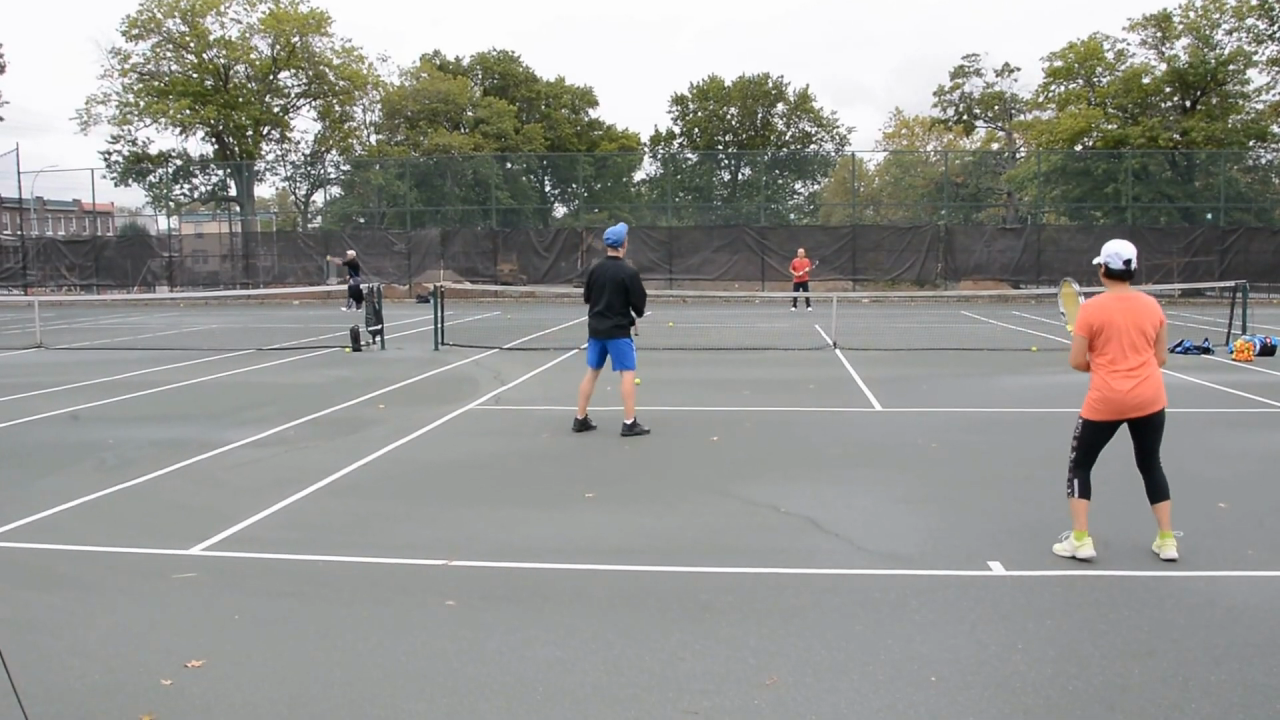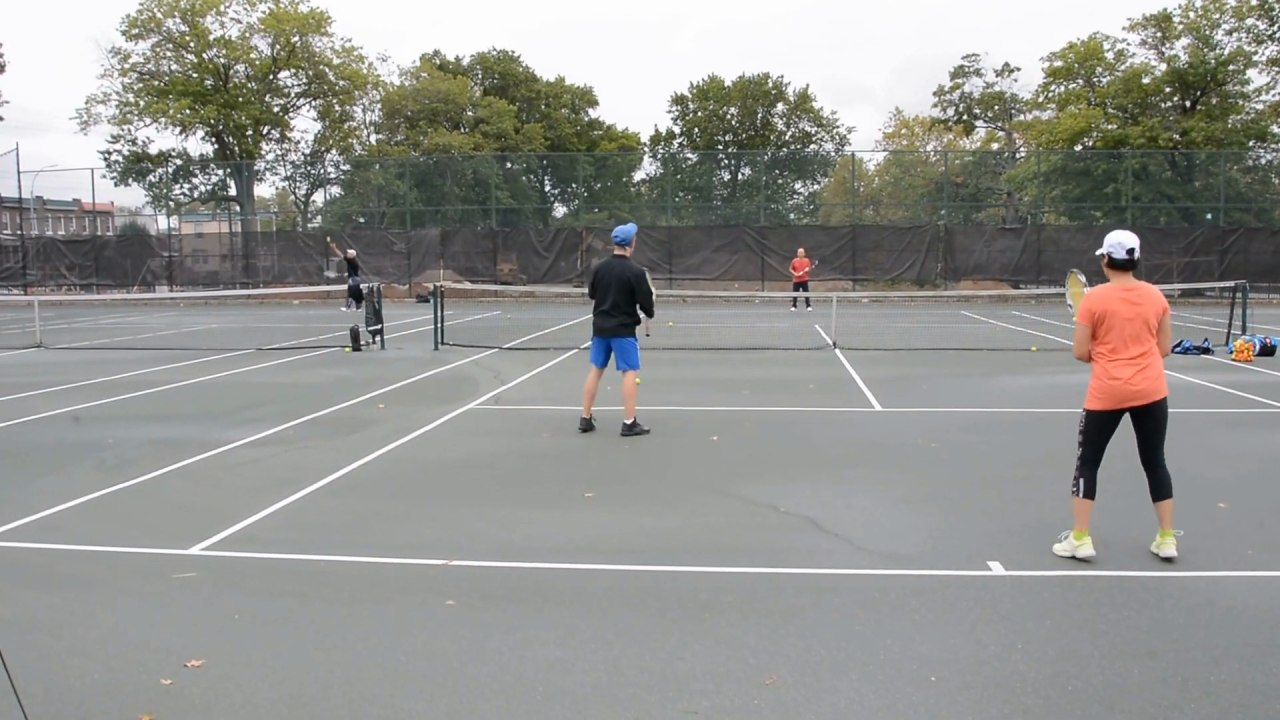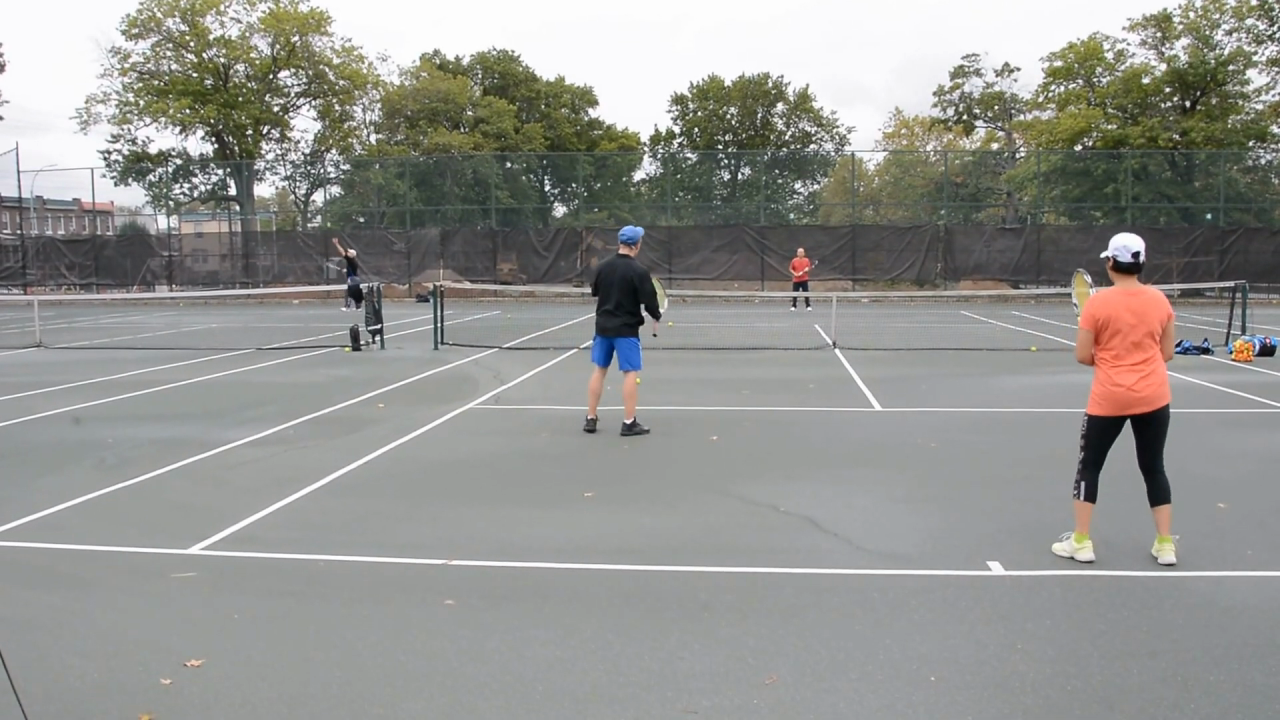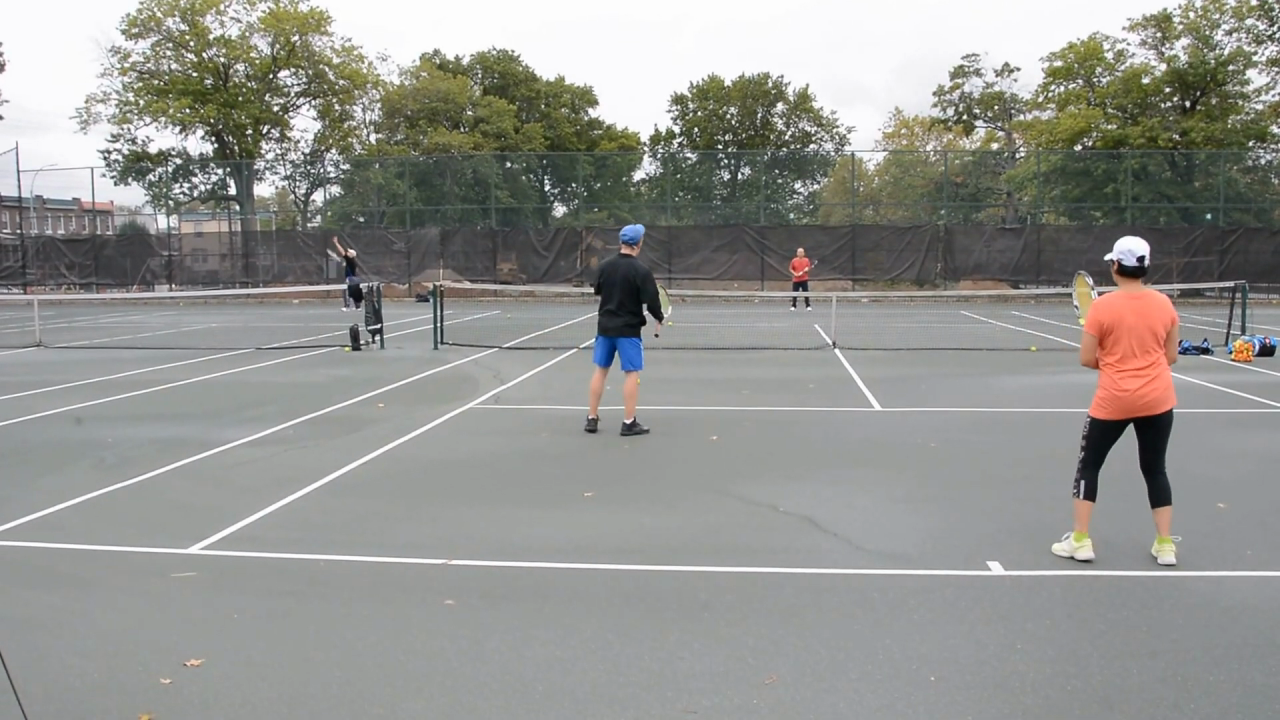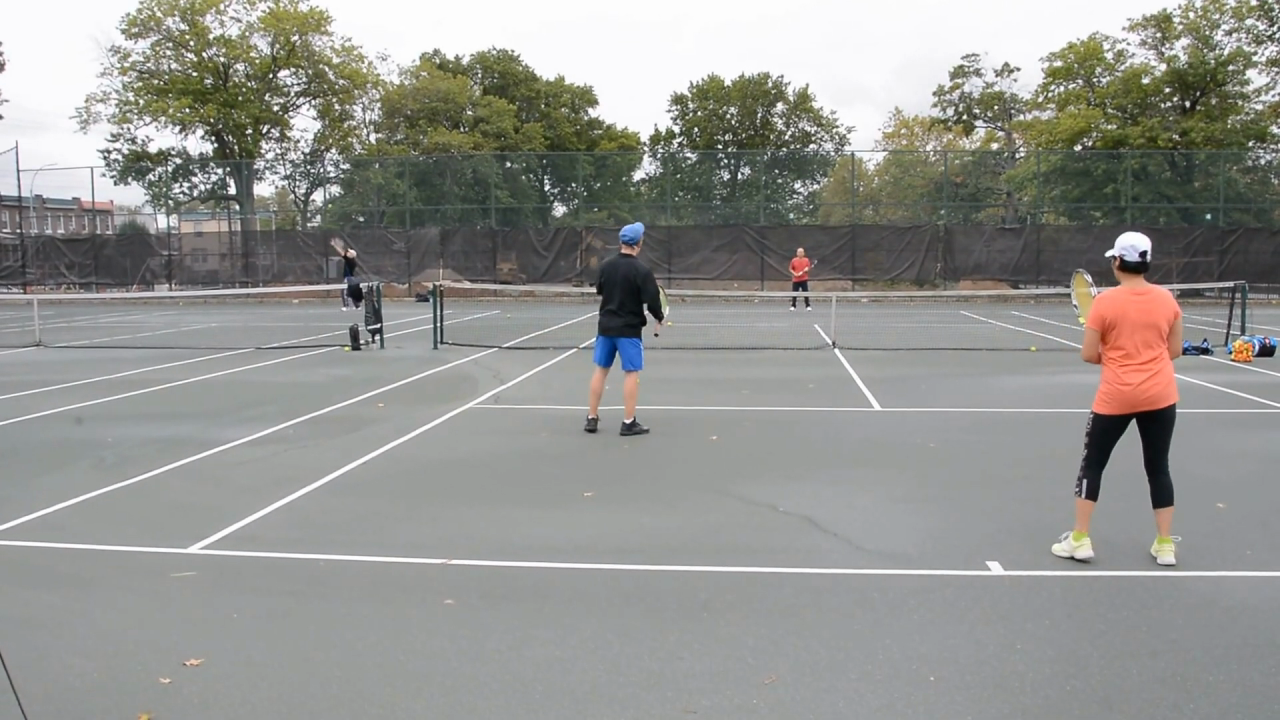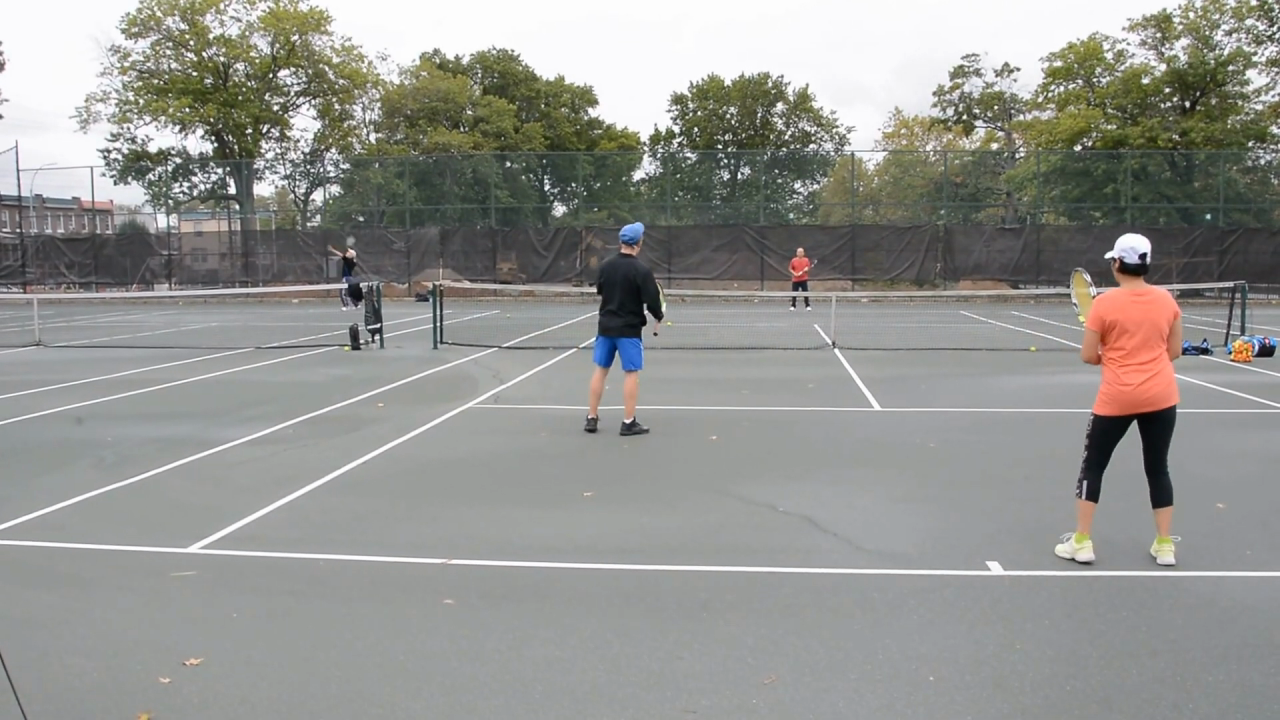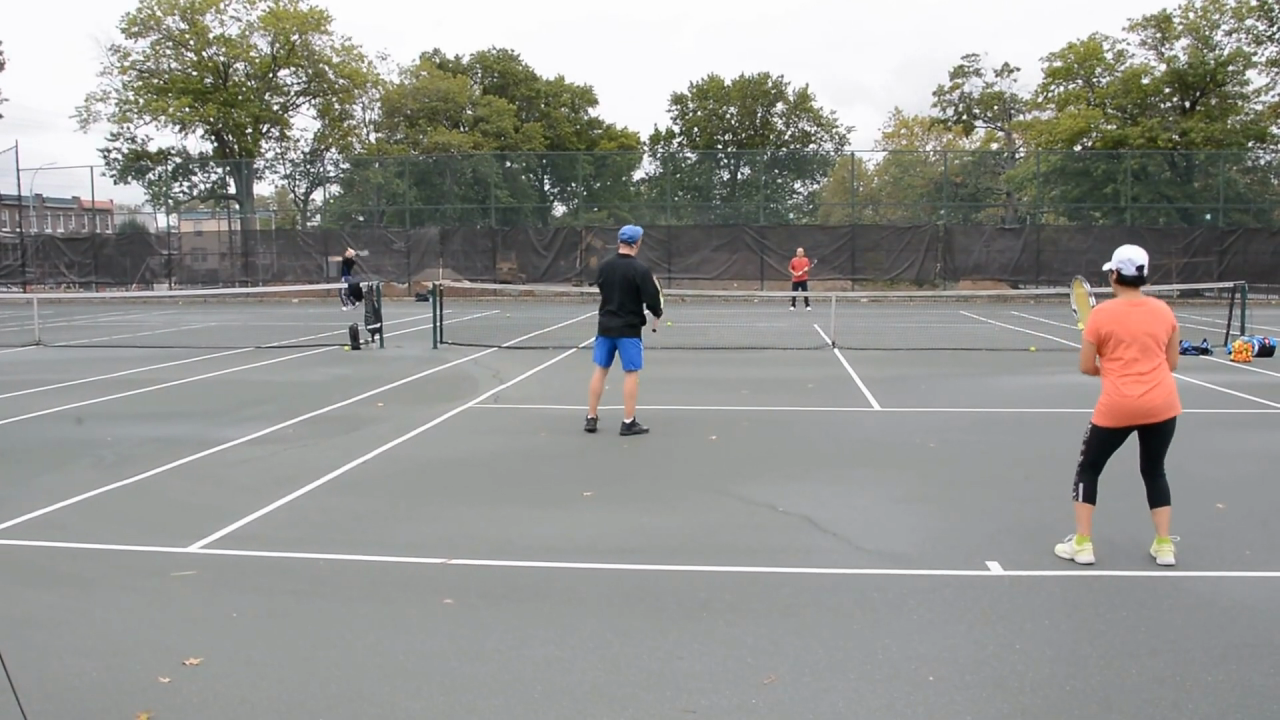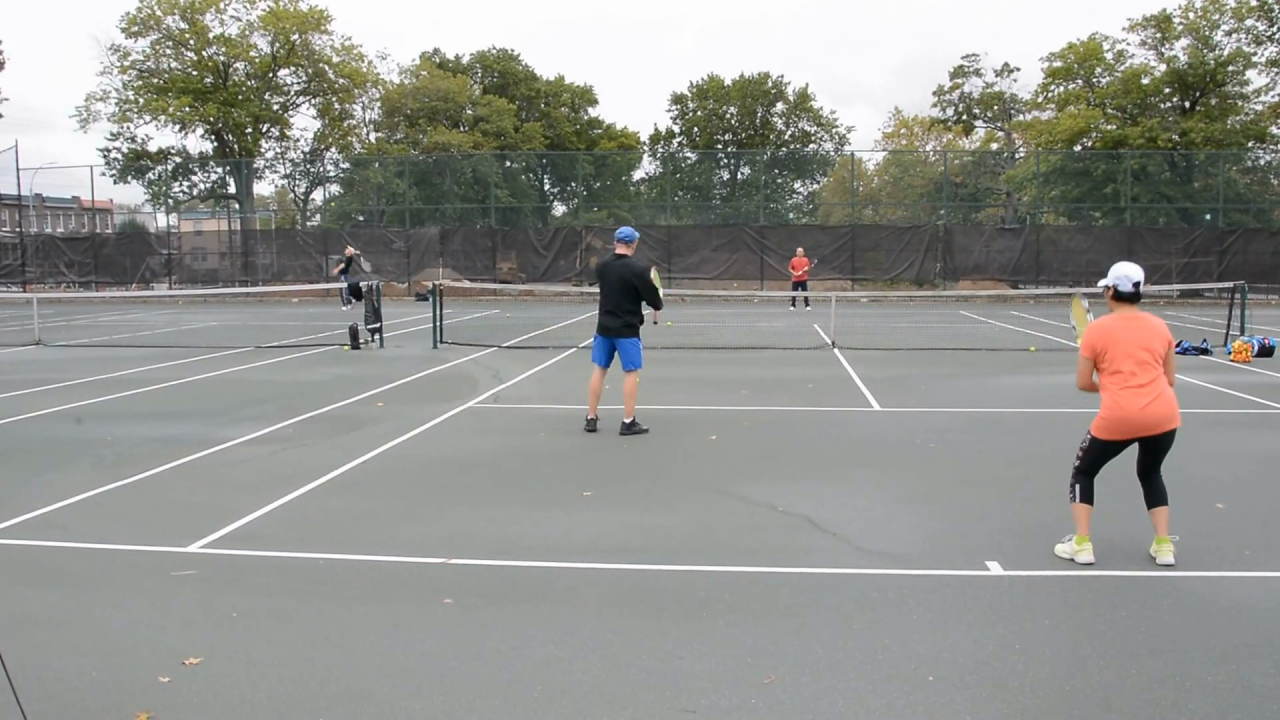
dt=0.1s
person 1, frame 1
left shoulder: (1091, 308)
right shoulder: (1152, 306)
left elbow: (1077, 362)
right elbow: (1160, 358)
left hip: (1105, 402)
right hip: (1149, 400)
left knee: (1079, 466)
right knee: (1151, 467)
left ankle: (1081, 540)
right ankle: (1167, 541)
person 1, frame 2
left shoulder: (1093, 298)
right shoulder: (1155, 296)
left elbow: (1080, 352)
right elbow: (1164, 348)
left hip: (1107, 395)
right hip: (1151, 392)
left knee: (1087, 463)
right knee: (1155, 463)
left ankle: (1080, 539)
right ankle: (1167, 539)
person 1, frame 3
left shoulder: (1097, 302)
right shoulder: (1160, 300)
left elbow: (1082, 356)
right elbow: (1167, 352)
left hip: (1109, 400)
right hip: (1153, 398)
left knee: (1089, 467)
right knee: (1154, 468)
left ankle: (1081, 542)
right ankle: (1166, 544)
person 1, frame 4
left shoulder: (1102, 306)
right shoulder: (1164, 305)
left elbow: (1087, 359)
right elbow: (1171, 356)
left hip: (1113, 403)
right hip: (1158, 401)
left knee: (1088, 466)
right knee: (1155, 469)
left ankle: (1080, 541)
right ankle: (1165, 544)
person 1, frame 5
left shoulder: (1104, 301)
right shoulder: (1167, 299)
left elbow: (1088, 354)
right elbow: (1174, 351)
left hip: (1116, 398)
right hip: (1160, 396)
left knee: (1092, 464)
right knee: (1158, 468)
left ankle: (1079, 540)
right ankle: (1165, 545)
person 1, frame 6
left shoulder: (1104, 303)
right shoulder: (1166, 300)
left elbow: (1088, 356)
right elbow: (1174, 352)
left hip: (1117, 399)
right hip: (1160, 397)
left knee: (1093, 466)
right knee: (1157, 469)
left ankle: (1081, 542)
right ankle: (1164, 545)
person 1, frame 7
left shoulder: (1101, 314)
right shoulder: (1164, 311)
left elbow: (1086, 366)
right elbow: (1172, 363)
left hip: (1117, 409)
right hip: (1161, 406)
left knee: (1087, 469)
right knee: (1154, 472)
left ankle: (1082, 543)
right ankle: (1164, 545)
person 1, frame 8
left shoulder: (1097, 329)
right shoulder: (1159, 326)
left elbow: (1083, 383)
right elbow: (1170, 379)
left hip: (1118, 421)
right hip: (1164, 417)
left knee: (1083, 471)
right knee: (1150, 474)
left ankle: (1081, 544)
right ankle: (1163, 546)
person 2, frame 1
left shoulder: (595, 270)
right shoulder: (629, 272)
left elbow: (587, 297)
right elbow: (639, 302)
right wrist: (637, 314)
left hip: (596, 329)
right hip: (618, 331)
left knee: (592, 372)
right knee: (627, 373)
left ankle: (580, 418)
right ankle: (629, 423)
person 2, frame 2
left shoulder: (600, 268)
right shoulder: (635, 271)
left elbow: (591, 293)
right elbow: (645, 300)
right wrist: (649, 314)
left hip: (600, 327)
right hip: (623, 329)
left knee: (595, 371)
right knee: (629, 373)
left ankle: (586, 418)
right ankle: (629, 423)
person 2, frame 3
left shoulder: (604, 266)
right shoulder: (639, 271)
left elbow: (595, 291)
right elbow: (649, 300)
right wrist: (656, 316)
left hip: (603, 326)
right hip: (626, 329)
left knee: (599, 370)
right knee: (630, 373)
left ankle: (591, 418)
right ankle: (629, 423)
person 2, frame 4
left shoulder: (606, 266)
right shoulder: (642, 271)
left elbow: (598, 290)
right elbow: (651, 300)
right wrist: (659, 318)
left hip: (605, 326)
right hip: (628, 329)
left knee: (600, 371)
right knee: (631, 374)
left ankle: (592, 419)
right ankle: (629, 423)
person 2, frame 5
left shoulder: (606, 266)
right shoulder: (642, 271)
right elbow: (652, 300)
right wrist: (659, 317)
left hip: (606, 326)
right hip: (629, 329)
left knee: (600, 371)
right knee: (631, 374)
left ankle: (592, 419)
right ankle: (629, 423)
person 2, frame 6
left shoulder: (606, 266)
right shoulder: (641, 270)
right elbow: (652, 300)
right wrist: (658, 316)
left hip: (606, 326)
right hip: (629, 329)
left knee: (600, 371)
right knee: (631, 374)
left ankle: (591, 418)
right ankle: (629, 423)
person 2, frame 7
left shoulder: (604, 266)
right shoulder: (640, 270)
right elbow: (652, 299)
right wrist: (657, 313)
left hip: (606, 326)
right hip: (629, 329)
left knee: (600, 370)
right knee: (631, 373)
left ankle: (591, 418)
right ankle: (629, 422)
person 2, frame 8
left shoulder: (602, 266)
right shoulder: (637, 269)
right elbow: (652, 296)
right wrist: (658, 305)
left hip: (604, 327)
right hip: (627, 329)
left knee: (599, 370)
right knee: (631, 373)
left ankle: (591, 419)
right ankle: (628, 422)
